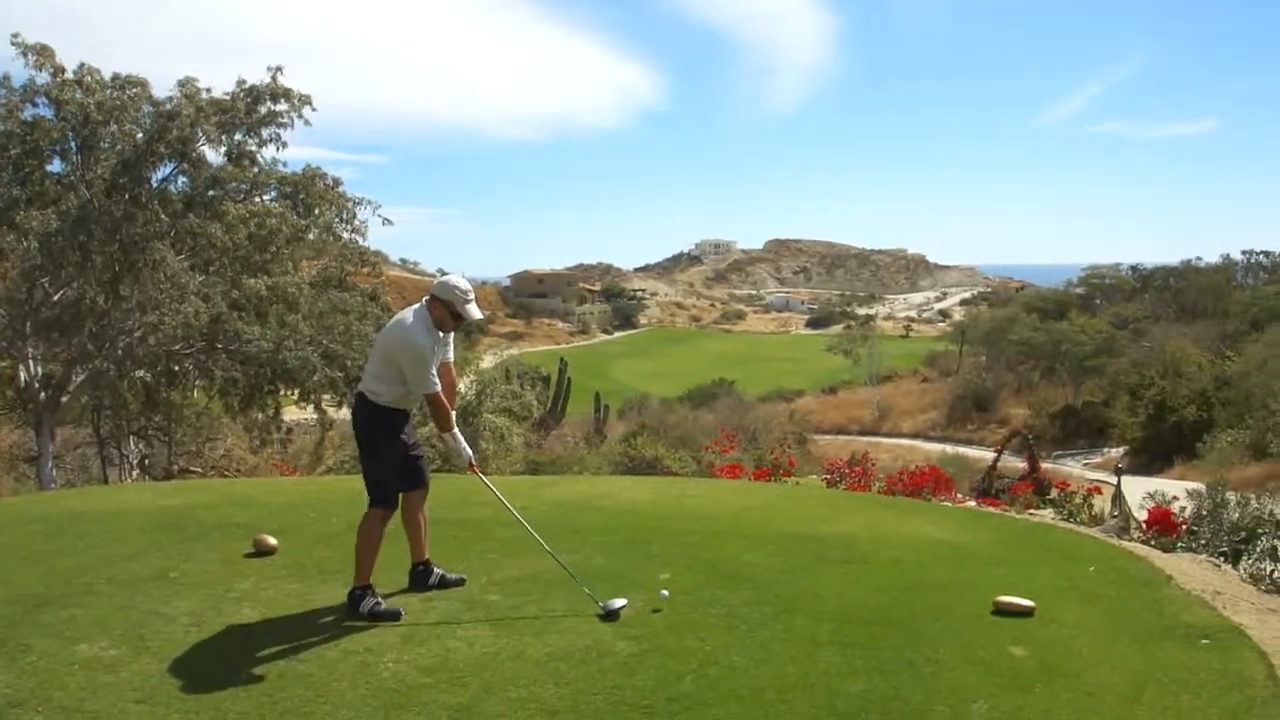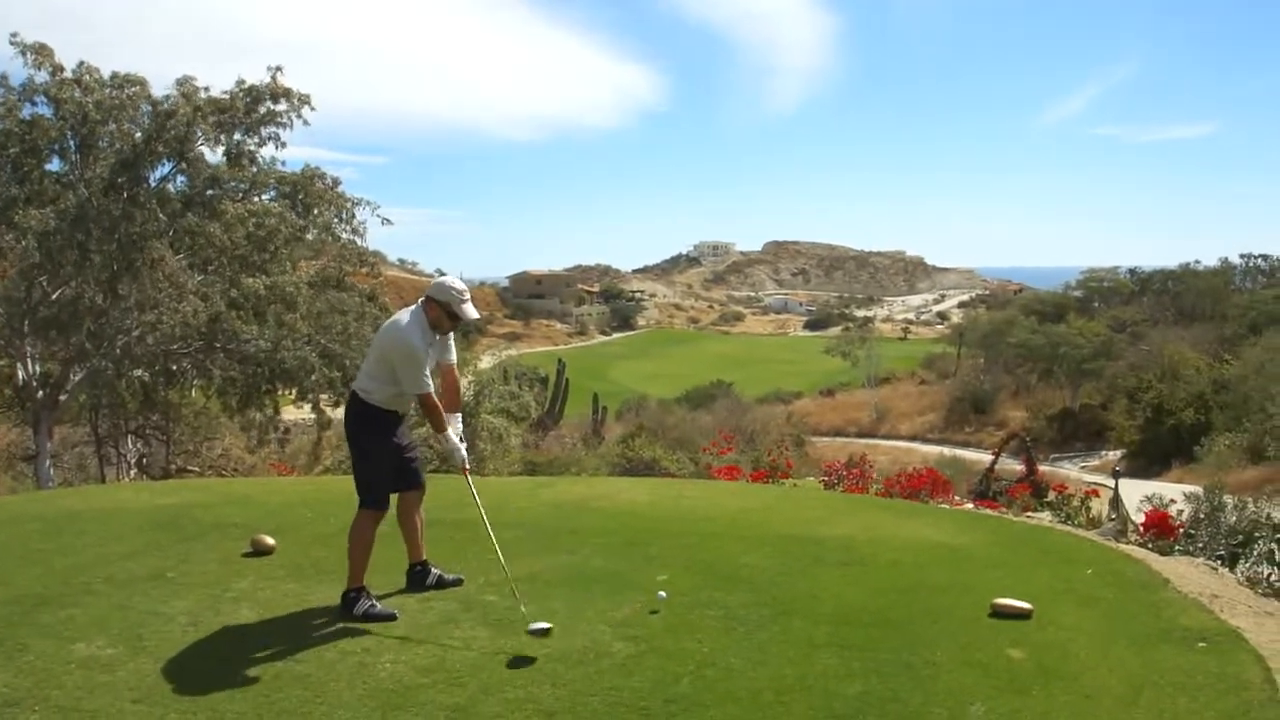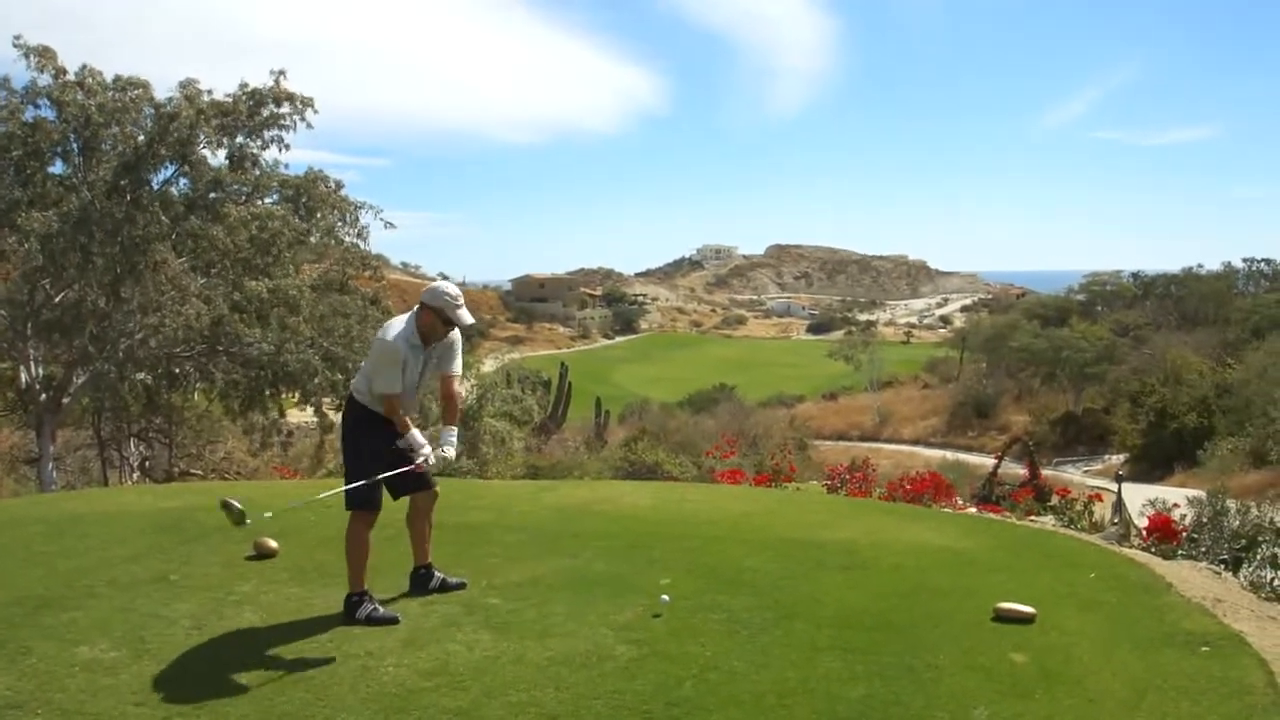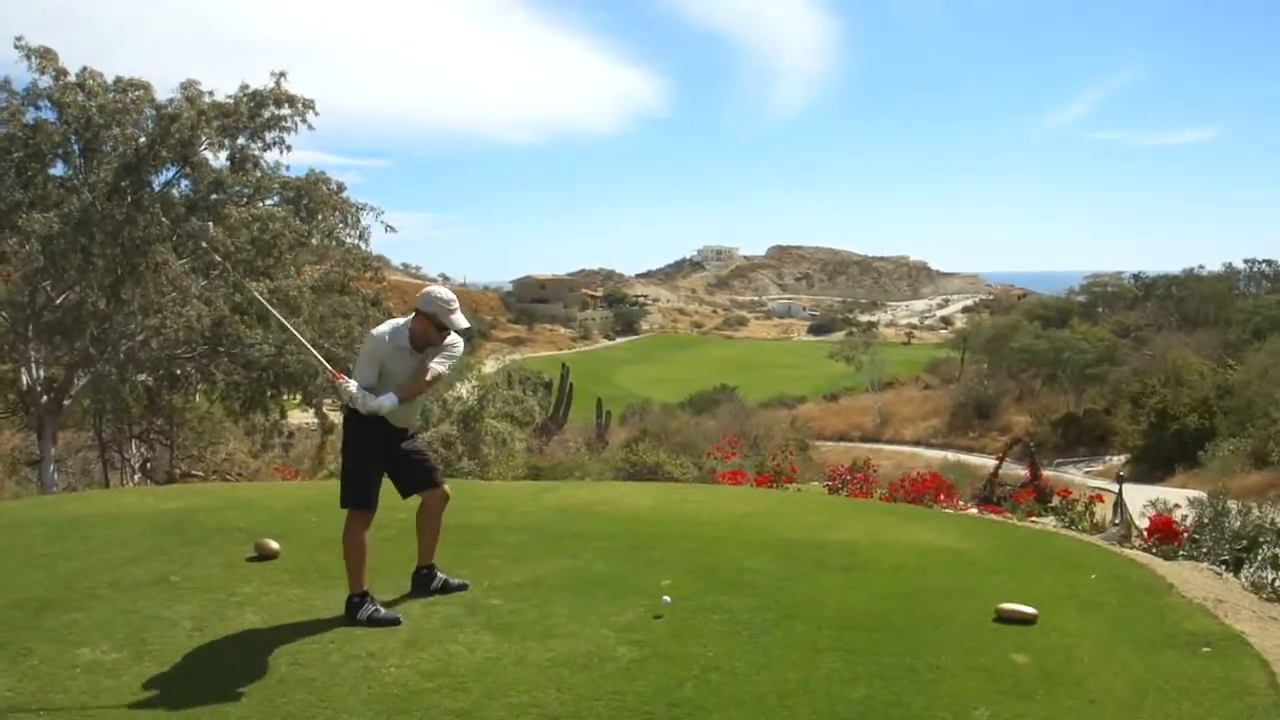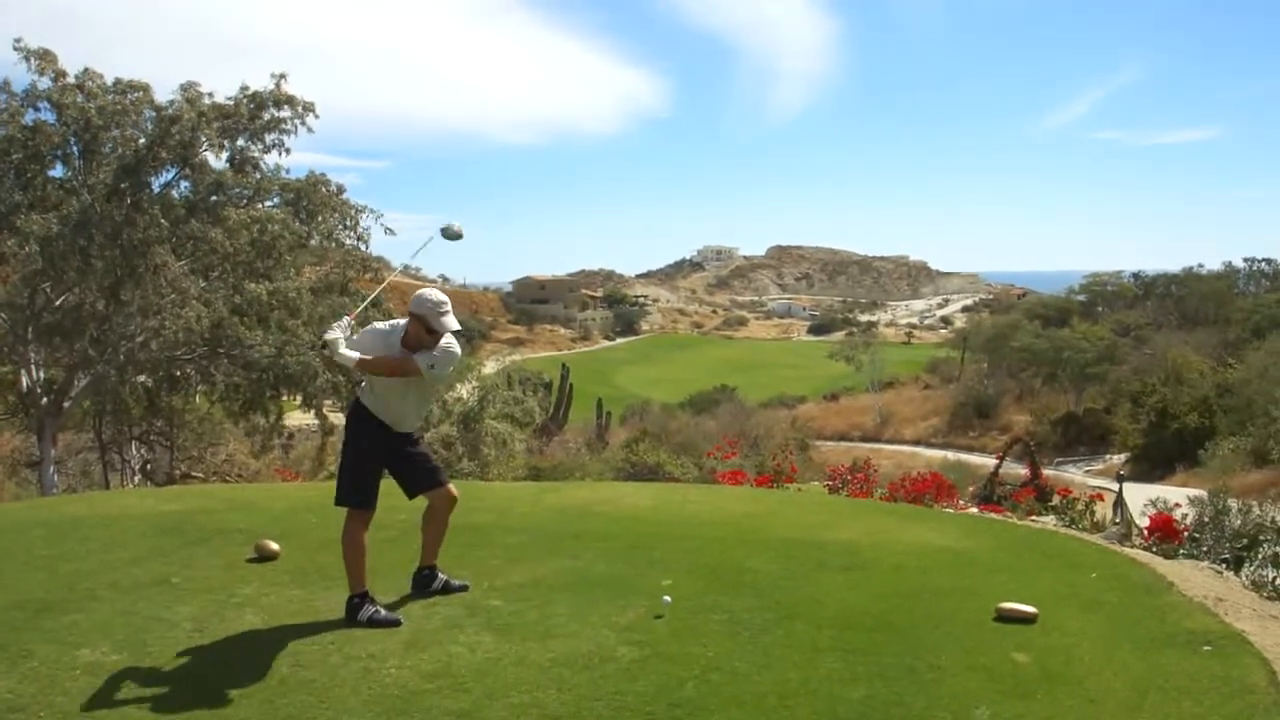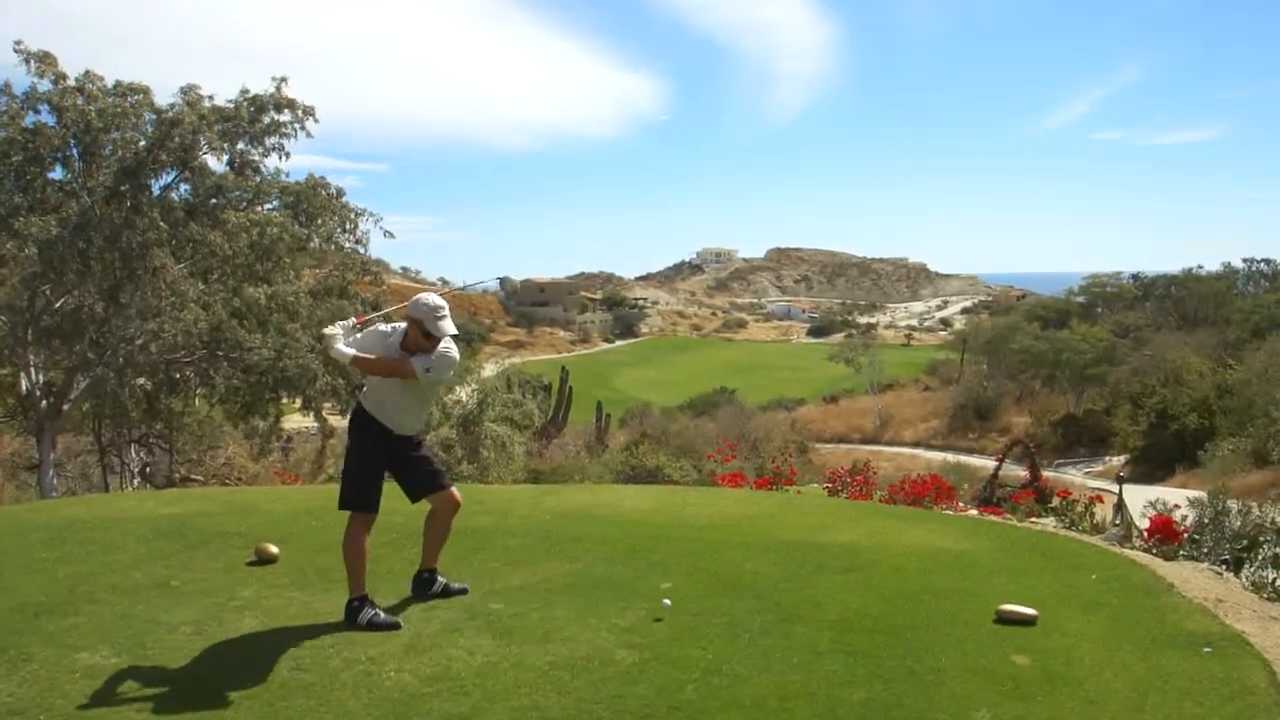
dt=0.2s
person 1, frame 1
left shoulder: (439, 324)
right shoulder: (415, 339)
left elbow: (448, 376)
right elbow: (435, 399)
left wrist: (452, 428)
right wrist: (457, 442)
left hip: (396, 414)
right hip: (376, 416)
left knee: (416, 490)
right knee: (383, 505)
left ankle: (422, 570)
right ankle: (361, 590)
person 1, frame 2
left shoulder: (440, 327)
right shoulder: (408, 338)
left elbow: (449, 378)
right elbow: (427, 400)
left wrist: (456, 427)
right wrist: (451, 441)
left hip: (394, 415)
right hip: (368, 416)
left knee: (412, 491)
right knee: (374, 507)
left ankle: (419, 570)
right ankle: (354, 594)
person 1, frame 3
left shoulder: (451, 339)
right shoulder: (392, 341)
left elbow: (450, 387)
right elbow: (390, 403)
left wrist: (449, 437)
right wrist: (418, 443)
left hip: (400, 426)
right hip: (366, 419)
left knee: (425, 494)
right knee: (366, 510)
left ankle: (422, 574)
right ankle: (356, 598)
person 1, frame 4
left shoulder: (452, 346)
right shoulder: (382, 338)
left elbow: (422, 383)
right elbow: (354, 386)
left wrist: (384, 402)
right wrist: (358, 394)
left hip: (402, 429)
right hip: (365, 425)
left knee: (438, 495)
right knee: (361, 511)
left ankle: (425, 574)
right ankle: (358, 599)
person 1, frame 5
left shoulder: (448, 351)
right shoulder: (381, 332)
left elbow: (392, 368)
right elbow: (337, 350)
left wrist: (347, 355)
right wrist: (339, 336)
left hip: (406, 434)
right hip: (367, 424)
left knee: (446, 498)
right knee: (360, 511)
left ankle: (426, 575)
right ankle: (358, 600)
person 1, frame 6
left shoulder: (447, 355)
right shoulder: (381, 334)
left elbow: (386, 370)
right elbow: (337, 351)
left wrist: (347, 352)
right wrist: (338, 335)
left hip: (409, 438)
right hip: (370, 429)
left knee: (449, 501)
right knee: (363, 514)
left ankle: (426, 578)
right ankle: (358, 602)
